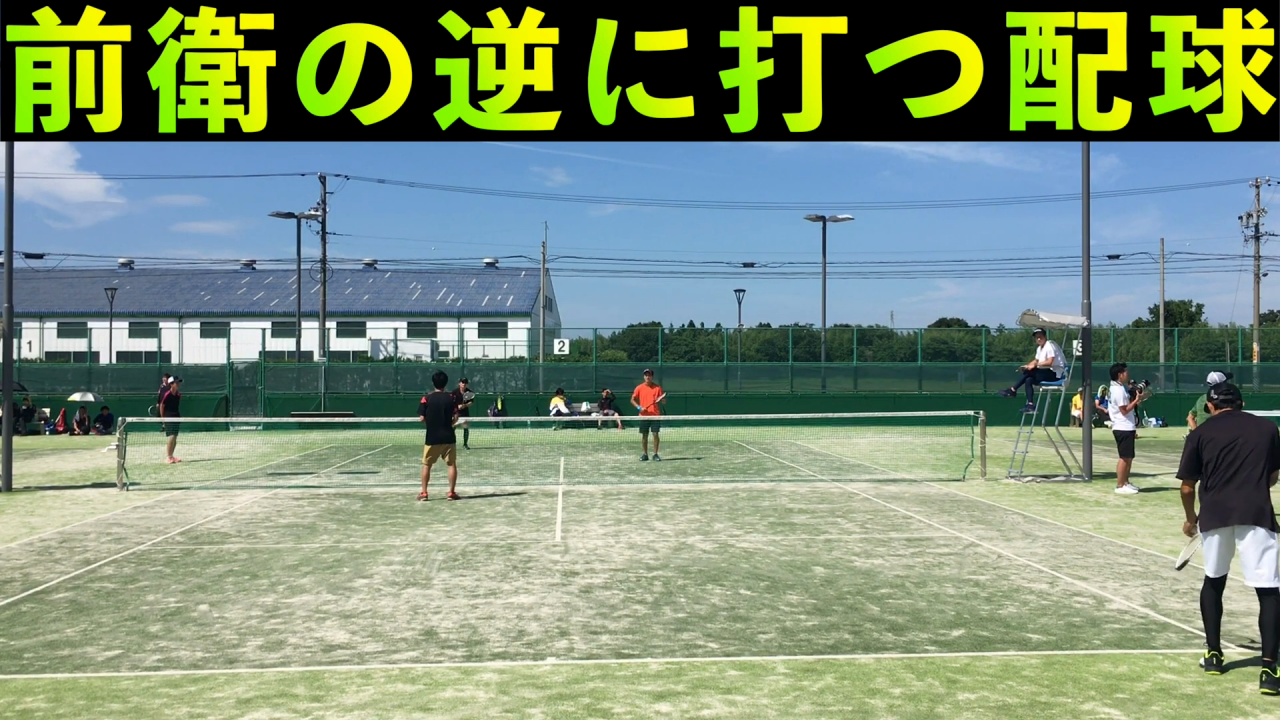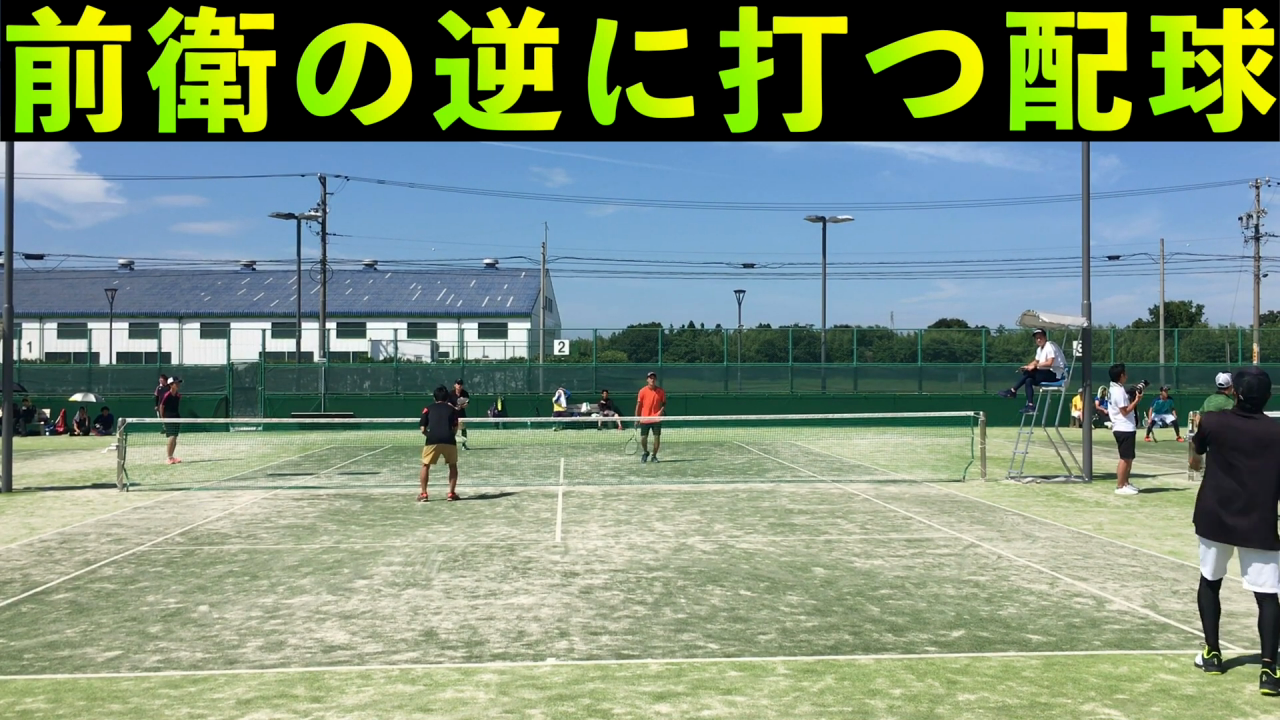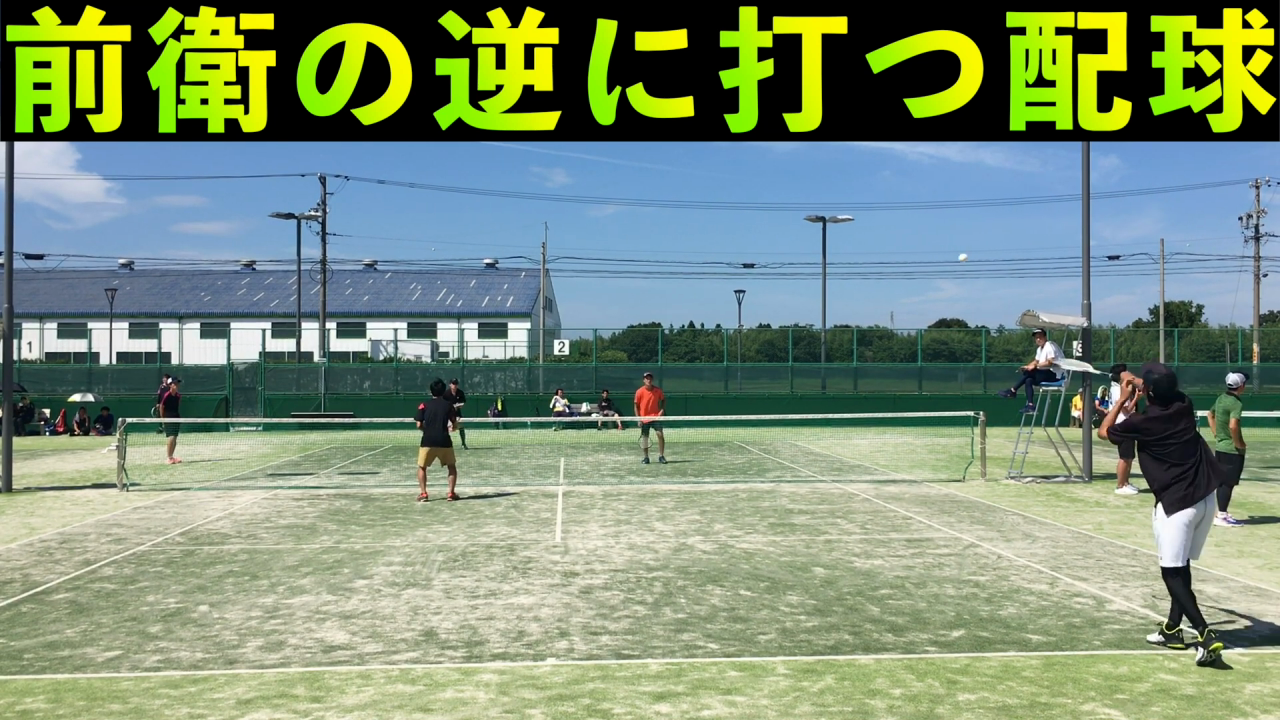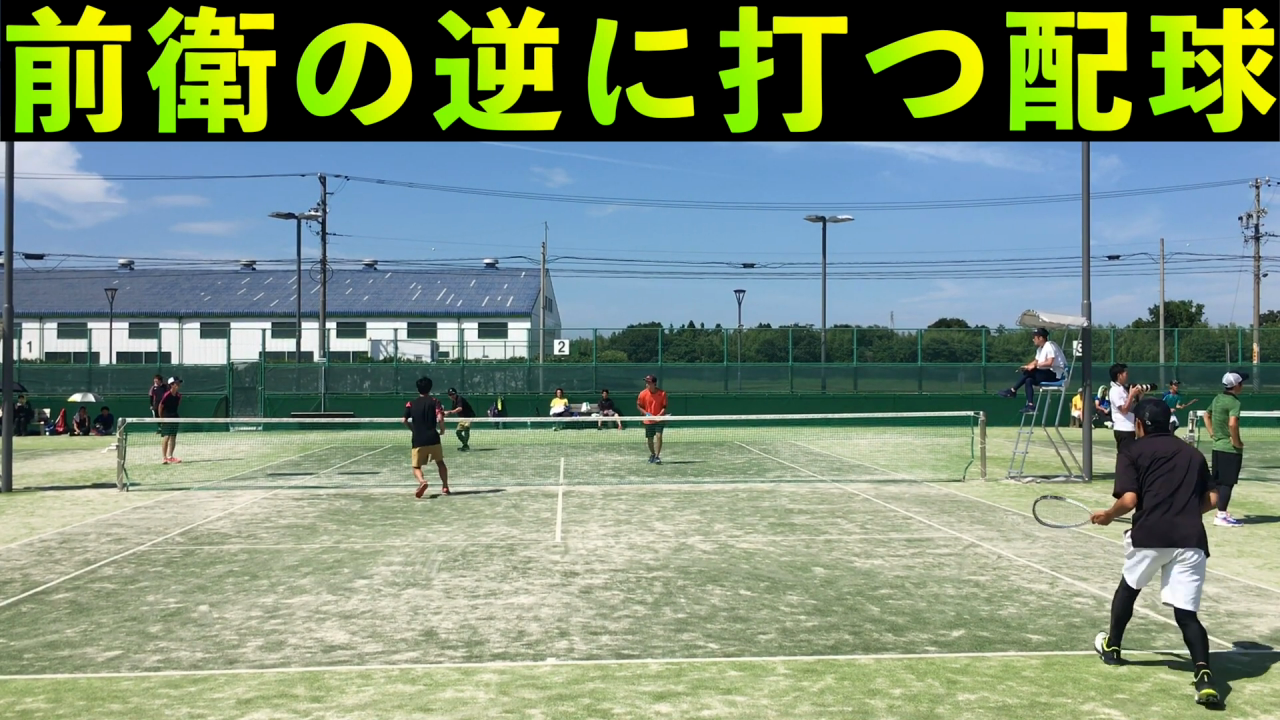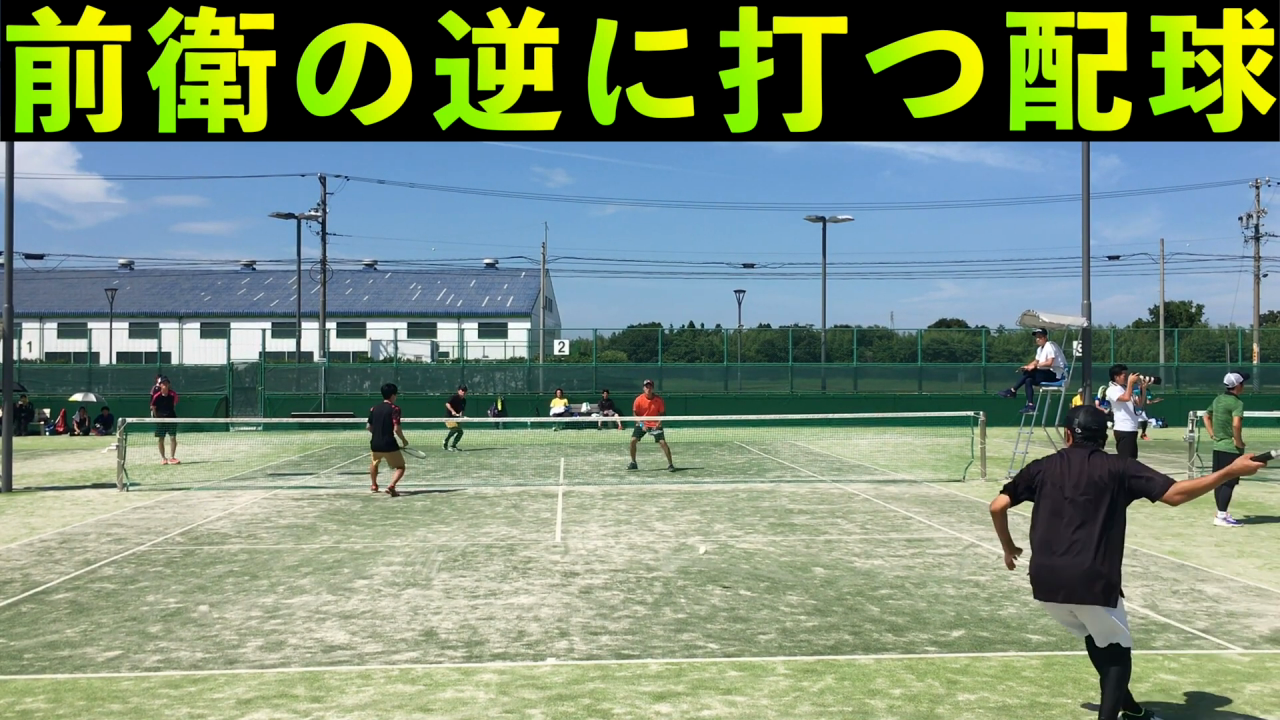
dt=1s
person 1, frame 1
left shoulder: (1200, 434)
left elbow: (1187, 487)
left wrist: (1191, 519)
left hip: (1215, 514)
left knee: (1213, 582)
left ankle: (1213, 654)
person 1, frame 2
left shoulder: (1212, 423)
left elbow: (1196, 455)
left wrist: (1196, 460)
left hip: (1214, 521)
left knee: (1209, 582)
left ankle: (1211, 653)
person 1, frame 3
left shoulder: (1141, 421)
right shoulder: (1182, 406)
left elbow: (1104, 431)
right elbow: (1169, 388)
left wrist: (1123, 398)
right wrist: (1135, 380)
left hip: (1177, 503)
right hip: (1204, 497)
left knee: (1173, 573)
right knee: (1179, 566)
left ankle: (1206, 637)
right ankle: (1173, 630)
person 1, frame 4
left shoulder: (1132, 452)
right shoulder: (1193, 453)
left elbow: (1128, 501)
right elbow: (1211, 500)
left wrist: (1106, 515)
left hip: (1150, 535)
right hip: (1191, 540)
left knee: (1129, 587)
right knee: (1186, 614)
left ankle: (1111, 647)
right ankle: (1204, 672)
person 1, frame 5
left shoulder: (1040, 468)
right shoulder: (1119, 468)
left elbow: (997, 506)
right elbow: (1177, 494)
left wrist: (1008, 547)
right wrist: (1232, 471)
left hip: (1048, 585)
right hip: (1092, 583)
left knee: (1098, 642)
right knee: (1117, 652)
